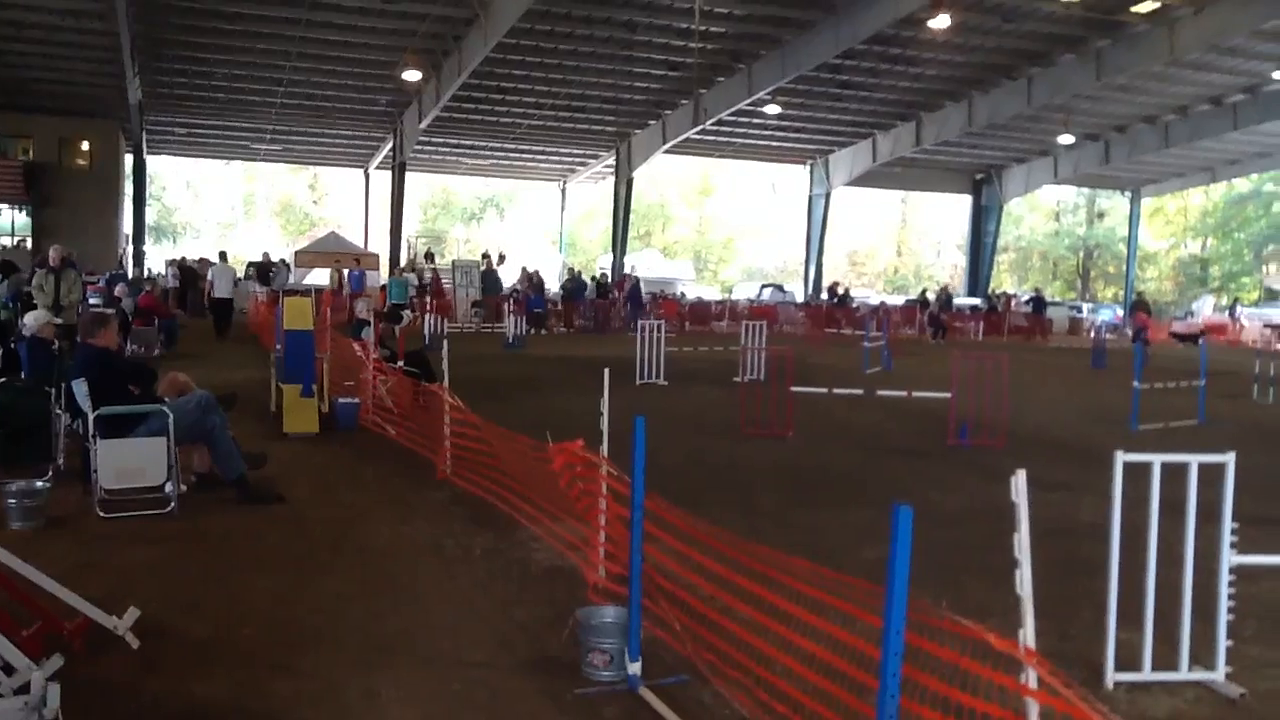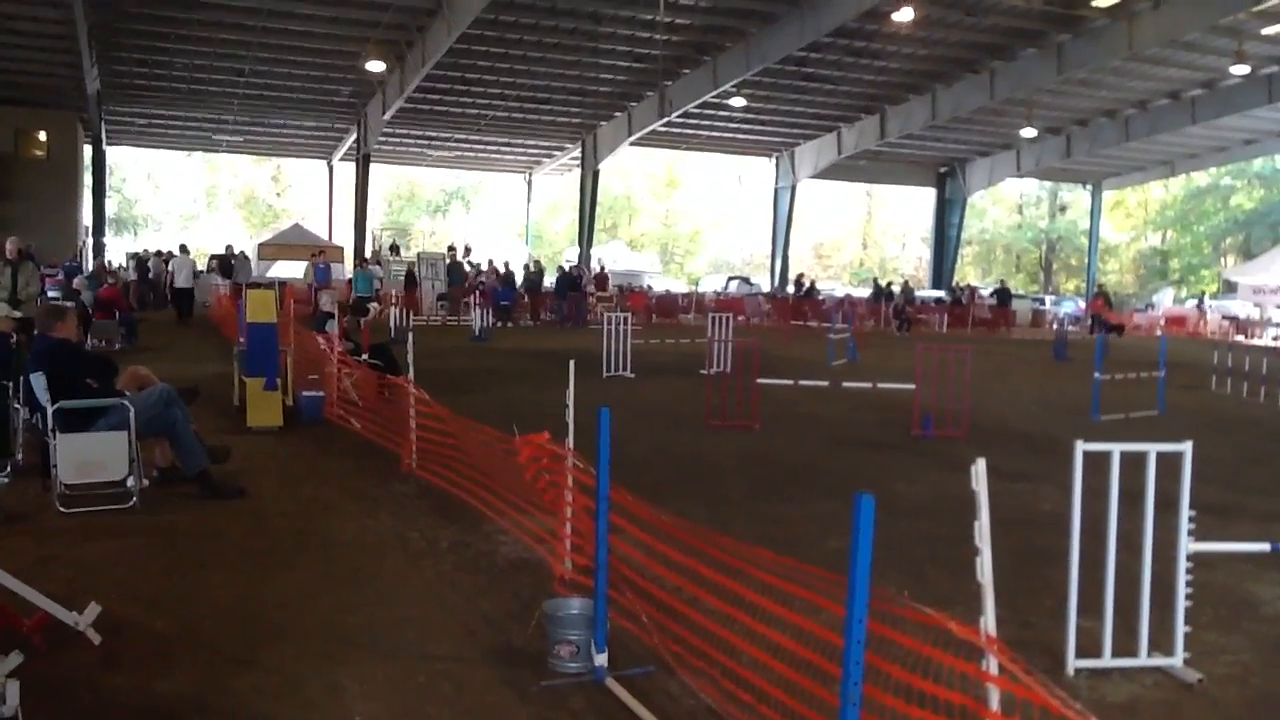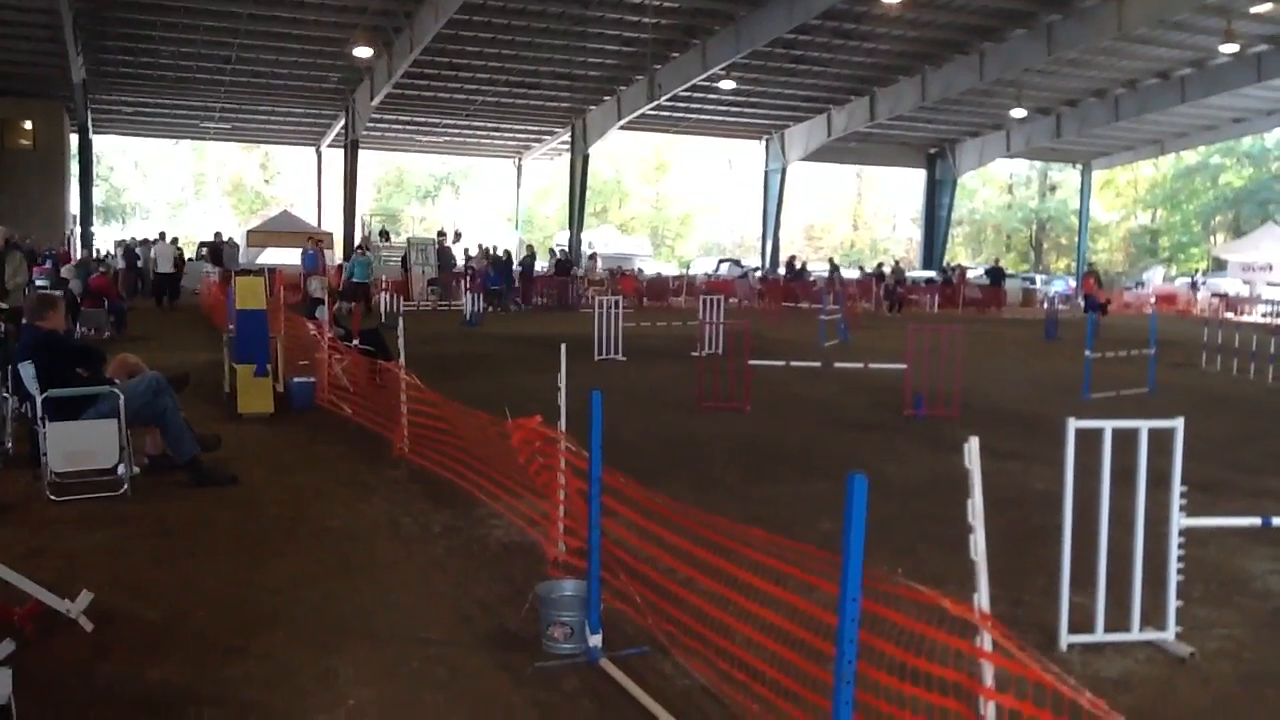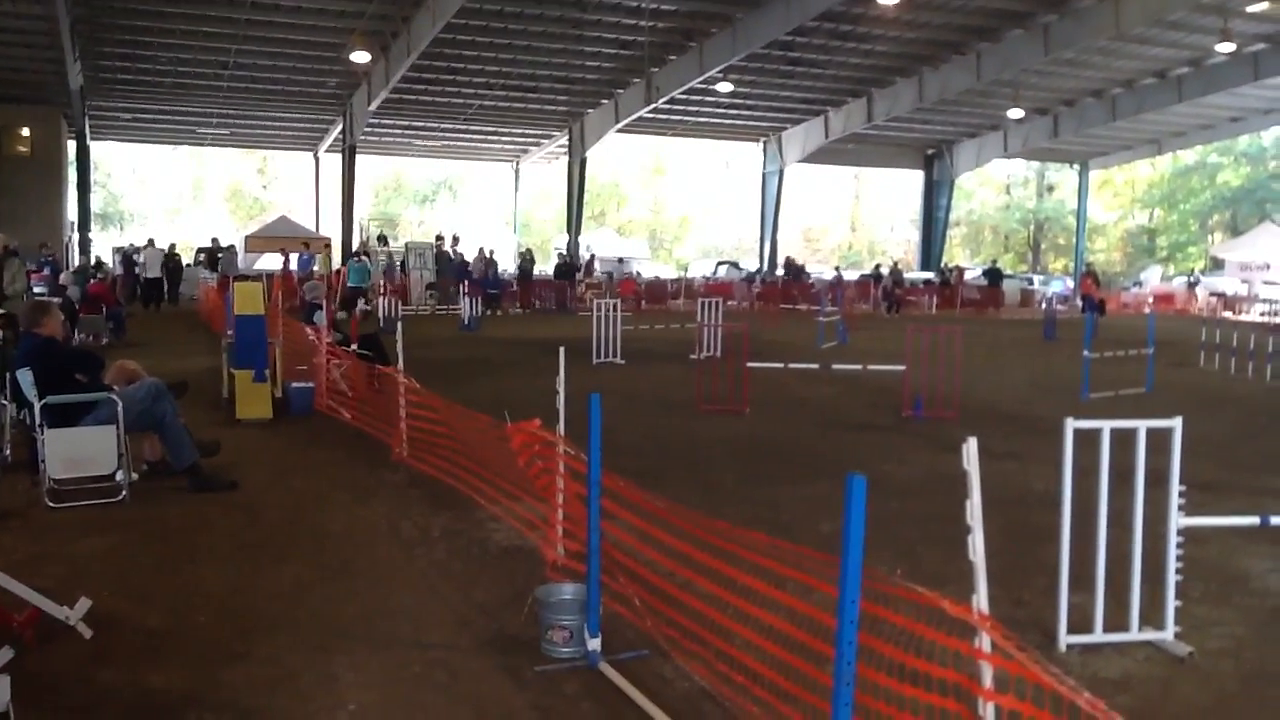
dt=1s
person 1, frame 1
left shoulder: (83, 357)
right shoulder: (100, 357)
right elbow: (148, 376)
left hip: (122, 428)
right hip: (133, 429)
left knee: (210, 422)
right knee: (204, 400)
left ankle: (242, 485)
person 1, frame 2
left shoulder: (41, 350)
right shoulder: (59, 348)
right elbow: (108, 369)
left hip: (81, 422)
right hip: (94, 423)
left knee: (171, 415)
right knee: (166, 393)
left ankle: (204, 479)
right ankle: (200, 455)
person 1, frame 3
left shoulder: (30, 339)
right shoulder: (47, 340)
right elbow: (96, 358)
left hip: (69, 410)
right hip: (83, 411)
left knee: (159, 401)
right knee: (155, 382)
person 1, frame 4
left shoulder: (28, 347)
right shoulder: (45, 347)
right elbow: (95, 363)
left hip: (68, 418)
right hip: (81, 419)
left knee: (159, 407)
right knee: (154, 388)
